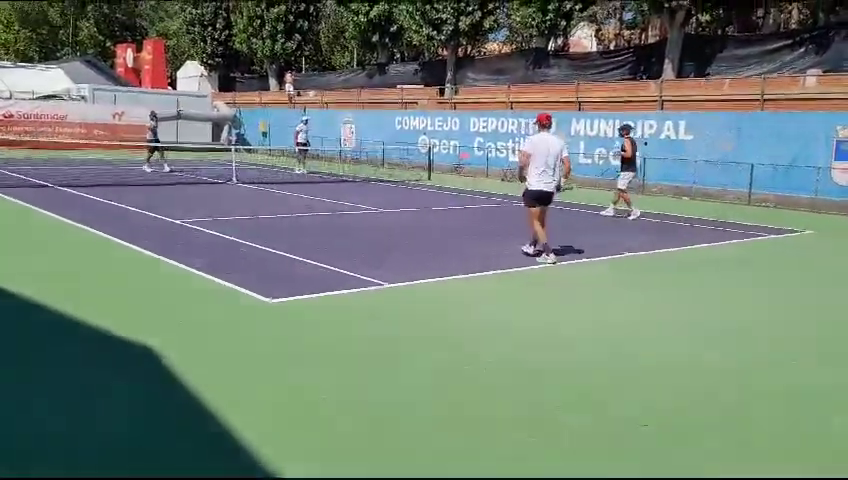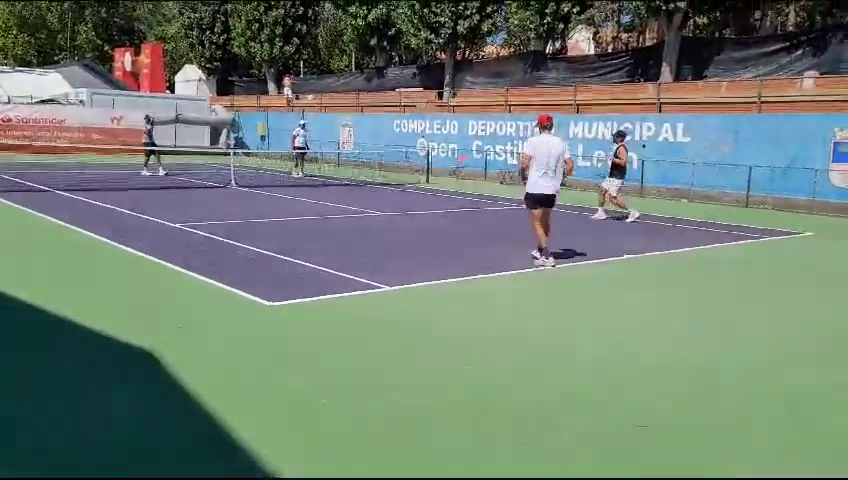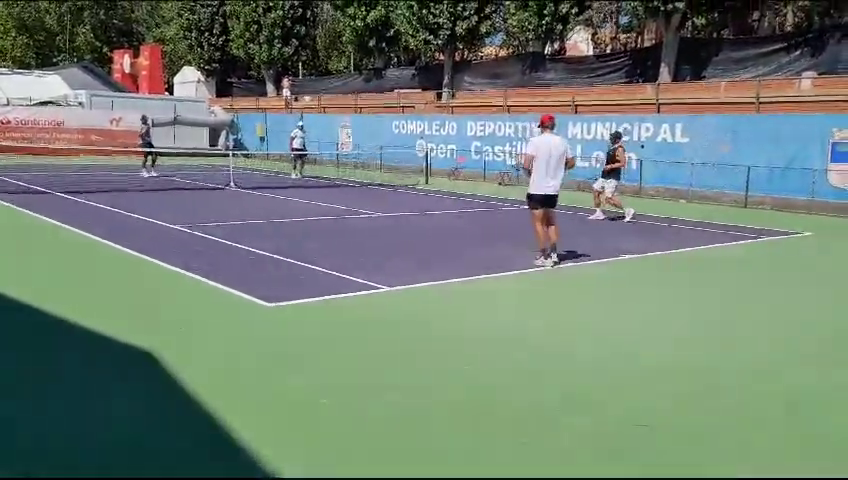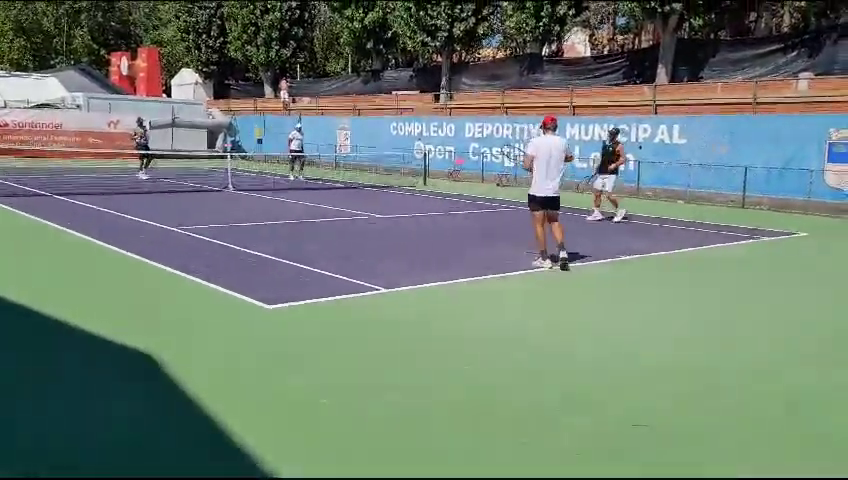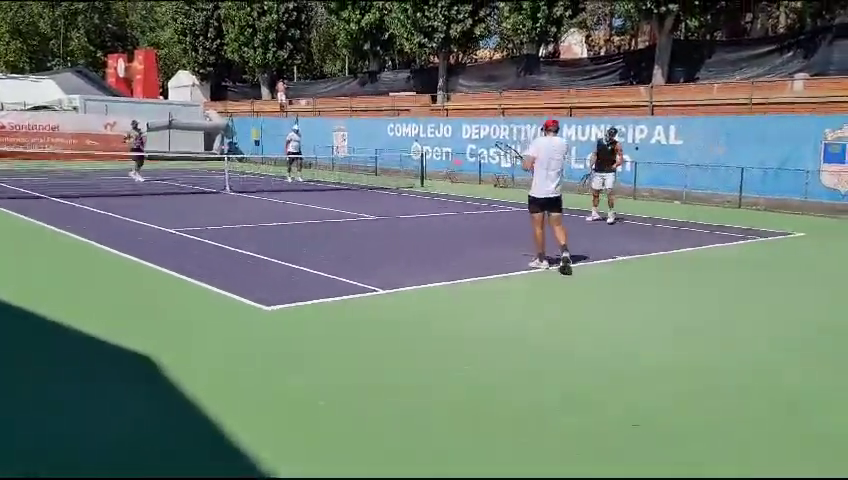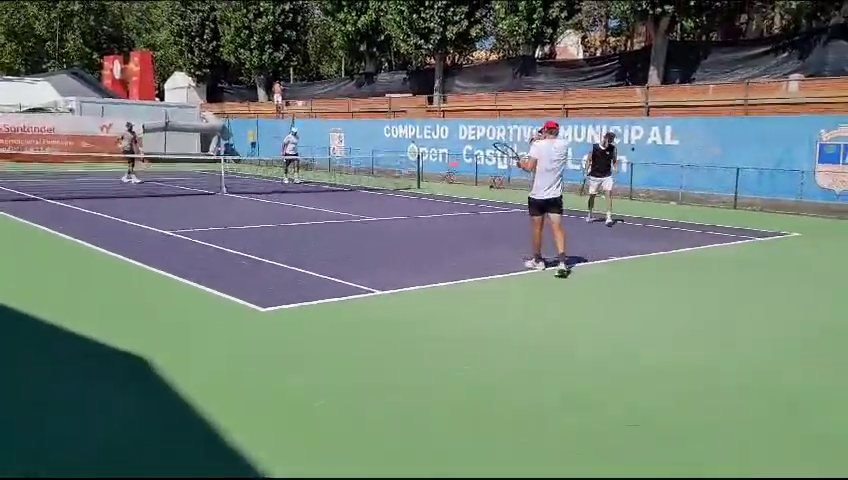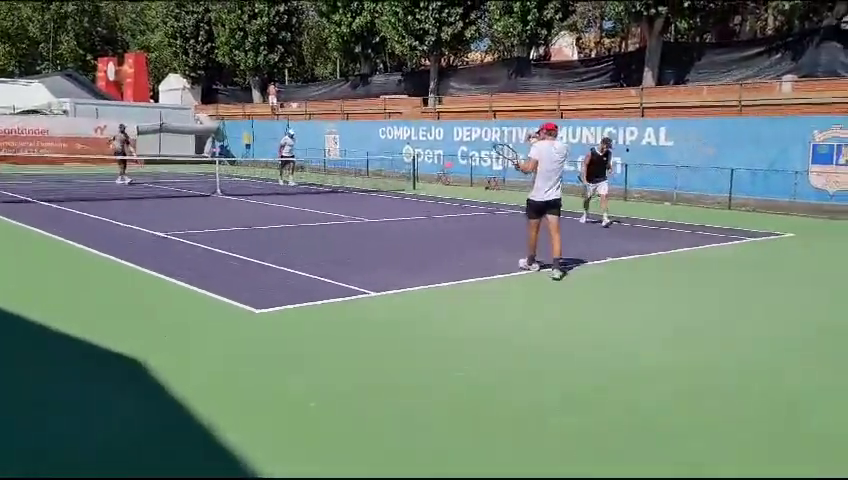
dt=0.1s
person 1, frame 1
left shoulder: (532, 140)
right shoulder: (559, 142)
left elbow: (522, 163)
right elbow: (567, 165)
left wrist: (521, 175)
right wrist: (561, 182)
left hip: (533, 186)
right hip: (550, 188)
left knee: (535, 221)
right knee: (541, 218)
left ankle: (547, 253)
right ankle: (533, 246)
person 1, frame 2
left shoulder: (533, 141)
right shoulder: (561, 143)
left elbow: (524, 164)
right elbow: (570, 165)
left wrist: (524, 174)
right wrist: (561, 177)
left hip: (534, 189)
right hip: (552, 190)
left knee: (537, 223)
right knee: (545, 221)
left ankle: (547, 257)
right ankle: (540, 251)
person 1, frame 3
left shoulder: (534, 141)
right shoulder: (562, 142)
left elbow: (526, 165)
right elbow: (571, 163)
left wrist: (528, 170)
left hip: (536, 190)
right hip: (553, 190)
left knee: (539, 223)
right knee: (550, 221)
left ankle: (546, 257)
right ankle: (553, 252)
person 1, frame 4
left shoulder: (535, 142)
right shoulder: (563, 143)
left elbow: (526, 165)
right elbow: (569, 158)
left wrist: (533, 165)
left hip: (537, 191)
right hip: (554, 191)
left knee: (539, 225)
right knee: (555, 222)
left ankle: (544, 258)
right ankle: (562, 252)
person 1, frame 5
left shoulder: (536, 143)
right shoulder: (563, 143)
left elbow: (527, 166)
left wrist: (524, 162)
left hip: (537, 193)
right hip: (555, 193)
left knee: (538, 227)
right knee: (557, 225)
left ankle: (541, 259)
right ankle: (565, 254)
person 1, frame 6
left shoulder: (538, 145)
right shoulder: (563, 145)
left elbow: (530, 167)
left wrist: (521, 163)
left hip: (537, 194)
right hip: (555, 195)
left knee: (537, 228)
right knee: (557, 228)
left ankle: (537, 261)
right ankle: (563, 262)
person 1, frame 7
left shoulder: (538, 146)
right shoulder: (563, 147)
left elbow: (530, 168)
left wrist: (520, 166)
left hip: (537, 196)
right hip: (554, 197)
left knee: (533, 230)
right knee: (554, 232)
left ankle: (531, 262)
right ankle: (557, 267)
